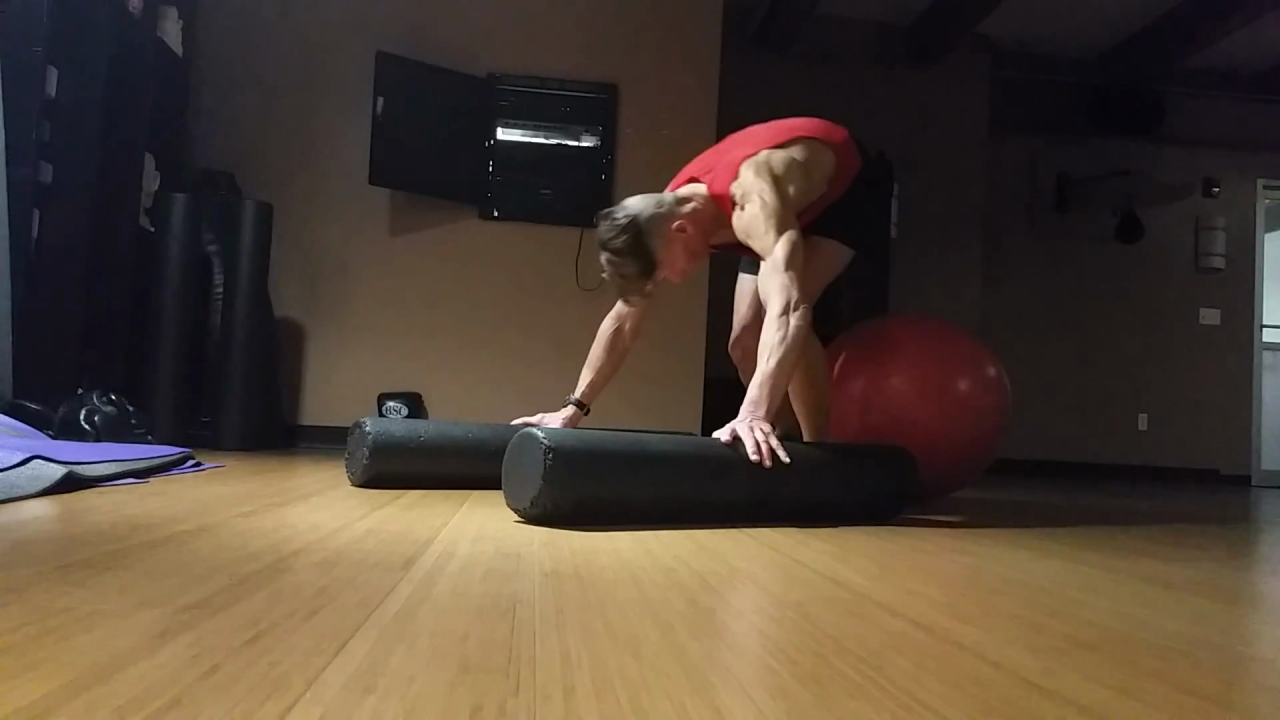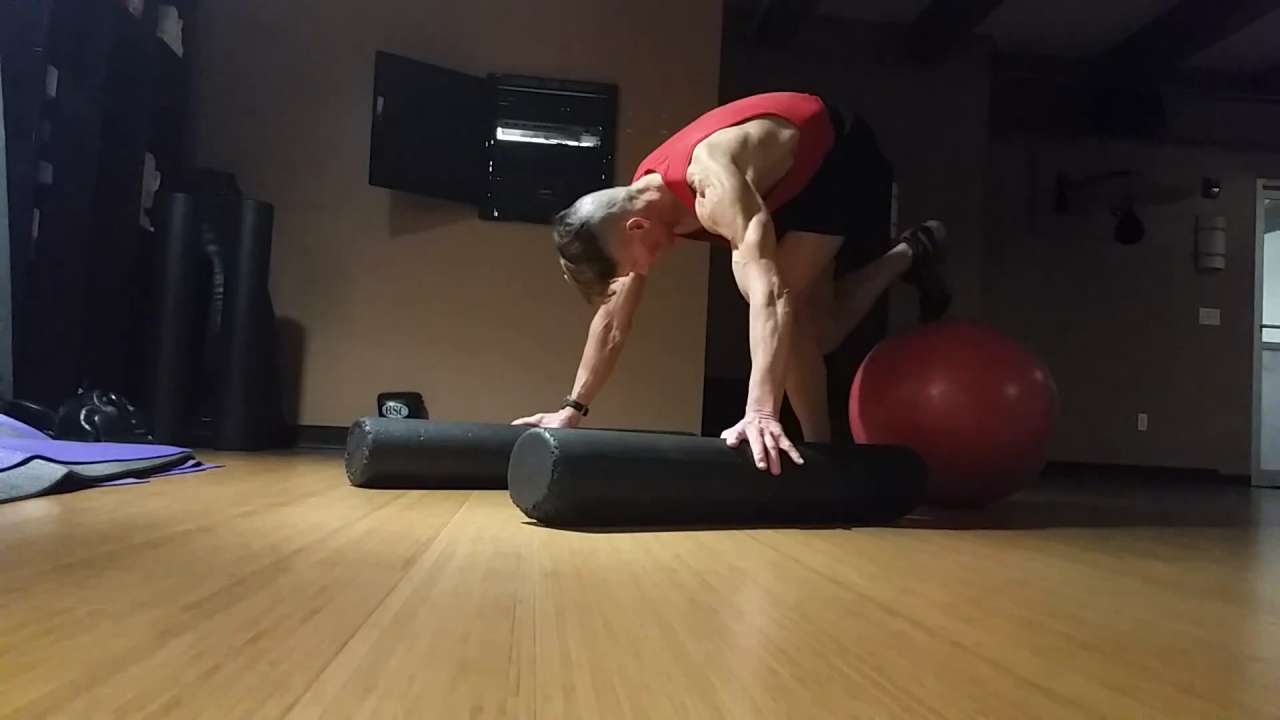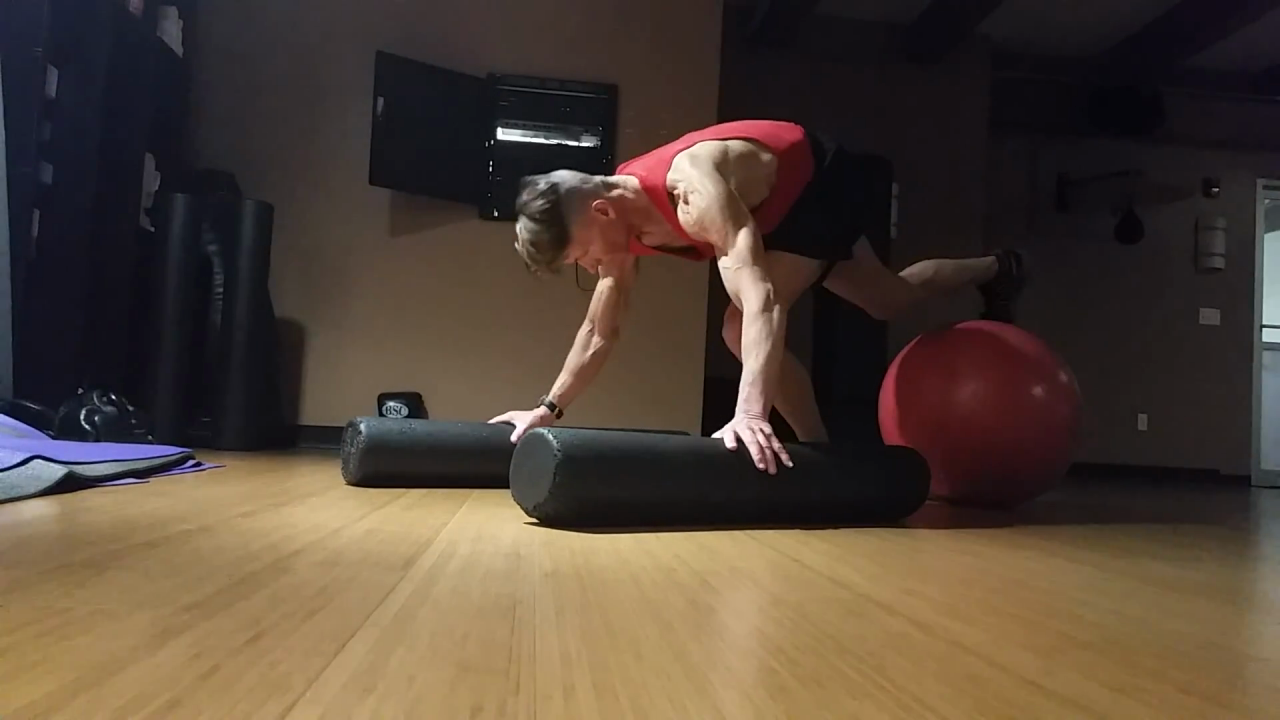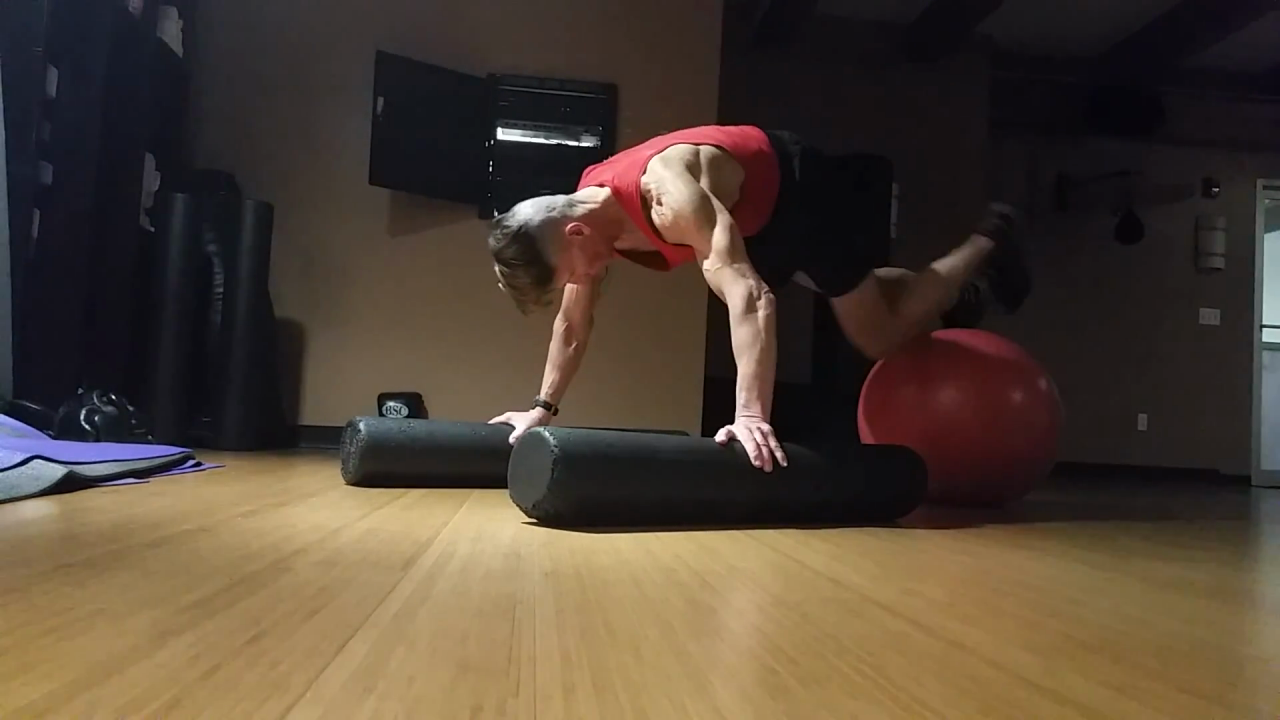
dt=1s
person 1, frame 1
left shoulder: (753, 206)
right shoulder: (664, 218)
left elbow: (787, 307)
right elbow: (623, 321)
left wrist: (753, 415)
right wrist: (574, 408)
left hip: (851, 187)
right hip: (793, 208)
left knee: (779, 307)
right knee: (745, 351)
right ankle: (786, 449)
person 1, frame 2
left shoulder: (713, 187)
right shoulder: (635, 202)
left elbow: (768, 294)
right elbow: (612, 321)
left wrist: (760, 413)
right wrist: (572, 409)
left hip: (840, 159)
right hip: (790, 177)
left knee: (787, 309)
right knee: (817, 333)
right ankle: (910, 255)
person 1, frame 3
left shoulder: (693, 192)
right shoulder: (620, 220)
left elbow: (761, 300)
right elbow: (599, 331)
left wrist: (749, 413)
right wrist: (548, 409)
left hip: (823, 181)
right hip: (779, 204)
left knee: (742, 327)
right knee: (890, 300)
right ankle: (993, 271)
person 1, frame 4
left shoulder: (670, 197)
right shoulder: (584, 213)
left elbow: (748, 296)
right elbow: (572, 324)
left wrist: (751, 416)
right wrist: (543, 407)
left hip: (798, 186)
right hip: (756, 216)
left knee: (880, 336)
right knee: (858, 293)
left ankle: (987, 243)
right ankle: (957, 297)
